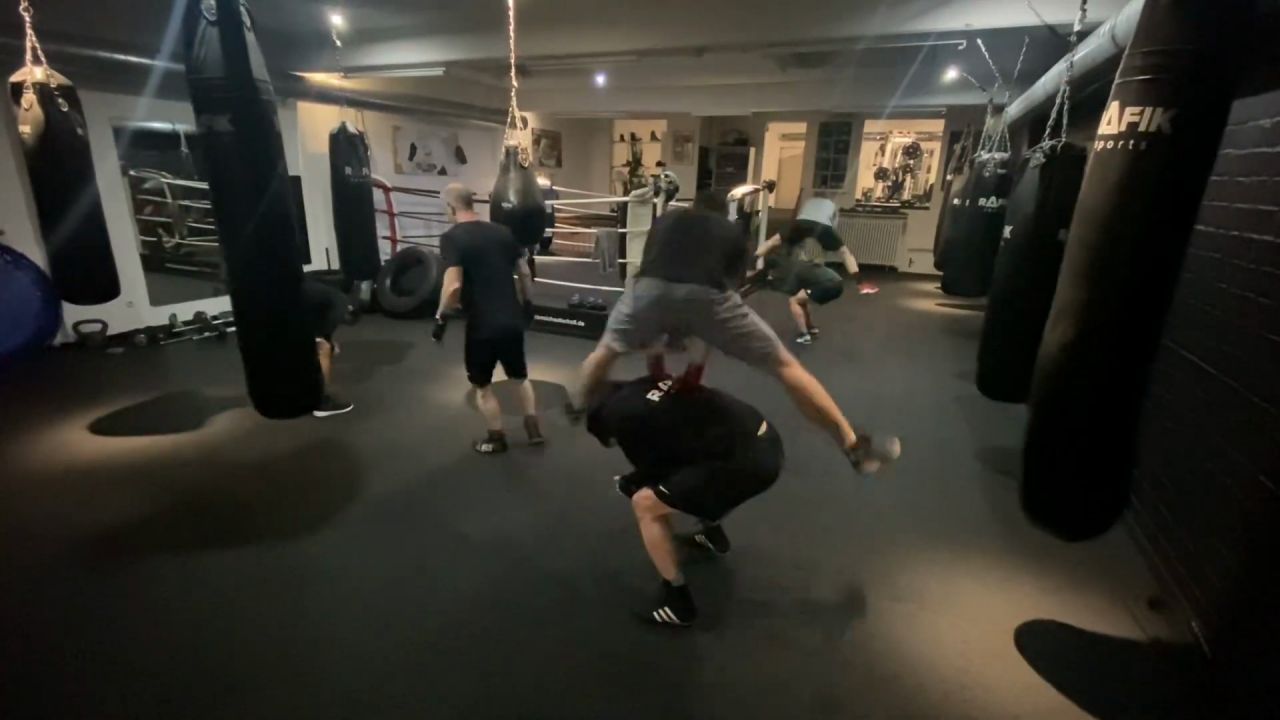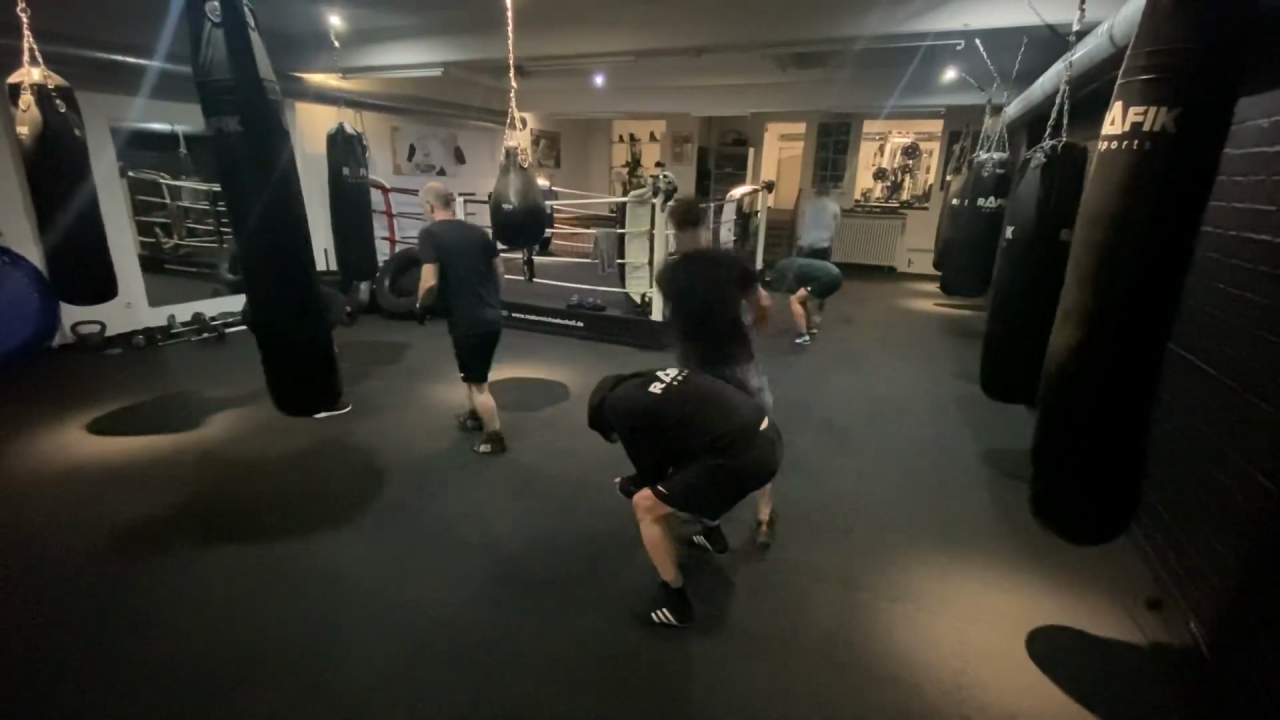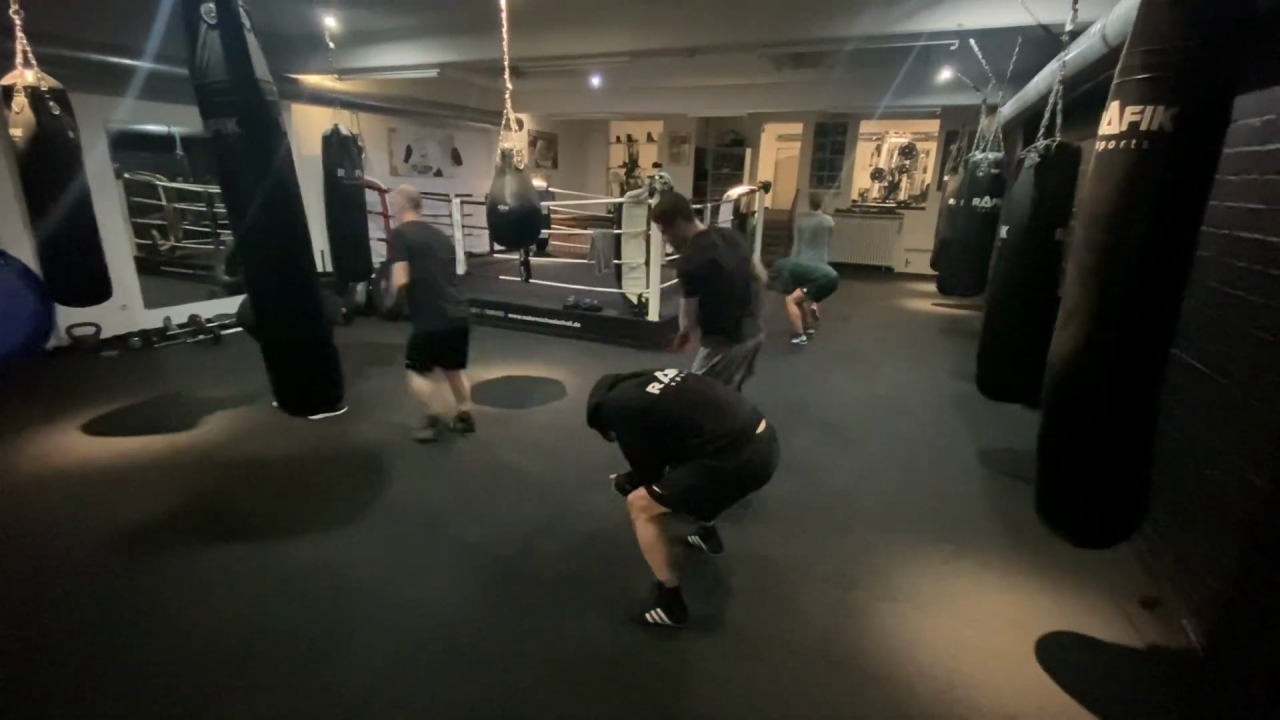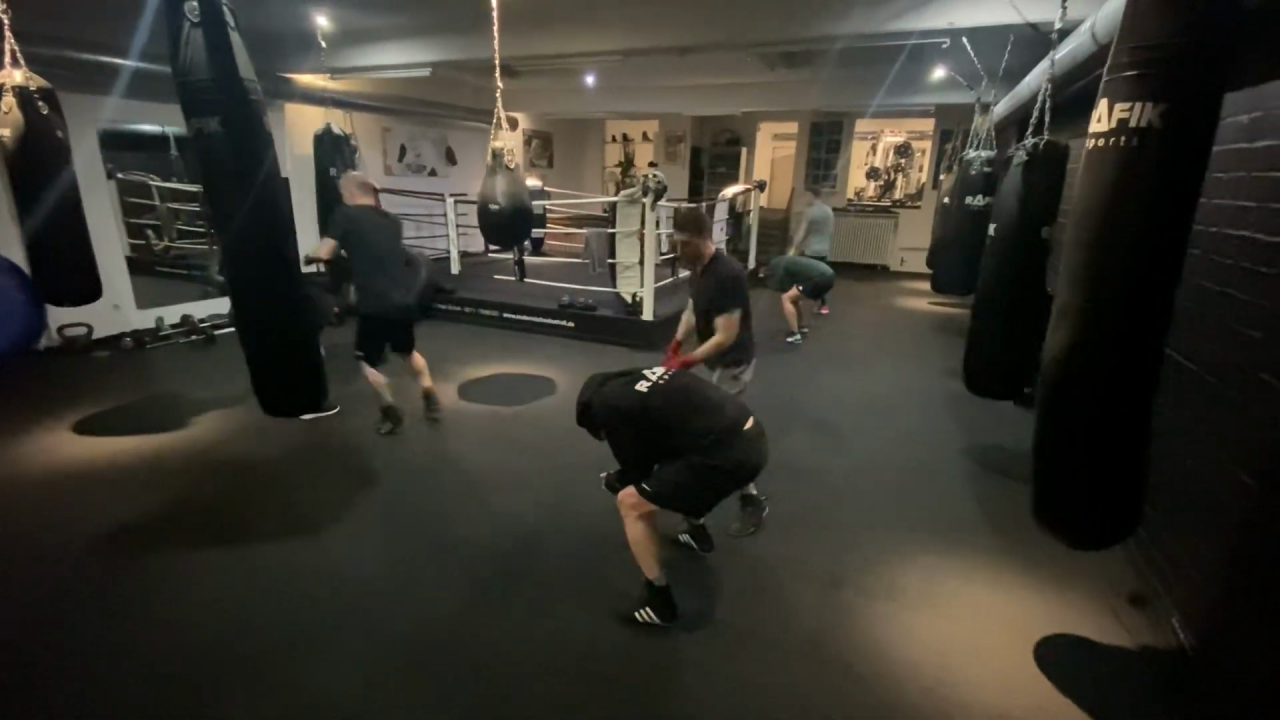
dt=0.3s
person 1, frame 1
left shoulder: (664, 221)
right shoulder: (733, 235)
right elbow: (728, 286)
right wrist: (696, 365)
left hip: (651, 290)
right hip: (707, 298)
left knee: (609, 348)
right knee: (785, 365)
left ankle: (578, 407)
right ankle: (853, 445)
person 1, frame 2
left shoulder: (667, 275)
right shoulder: (733, 262)
right elbow: (762, 305)
right wrist: (755, 321)
left hip: (696, 369)
right hip: (738, 363)
right ankle: (765, 524)
person 1, frame 3
left shoulder: (691, 262)
right shoulder: (732, 236)
left elbow: (690, 314)
right elbow: (760, 276)
left wrist: (685, 335)
left hip: (725, 345)
right hip: (752, 336)
person 1, frame 4
left shoulder: (725, 275)
right shoulder: (698, 268)
left elbow: (725, 337)
right elbow: (692, 311)
left wrist: (685, 361)
right wrist: (675, 345)
left hip: (733, 362)
right hip: (718, 360)
left ankle: (753, 502)
person 2, frame 1
left shoulder: (623, 415)
left elbow: (655, 474)
left wrist: (629, 484)
left hip: (745, 460)
right hip: (766, 442)
left knee: (645, 504)
left ankle: (677, 600)
right ankle: (712, 532)
person 2, frame 2
left shoulder: (620, 408)
right shoulder: (654, 378)
left elbow: (653, 474)
left wrist: (628, 486)
left hip: (745, 457)
right hip: (767, 437)
left knee: (646, 505)
left ankle: (676, 600)
person 2, frame 3
left shoulder: (618, 407)
right shoulder: (653, 378)
left elbow: (648, 472)
left wrist: (624, 483)
left hip: (740, 458)
right hip: (764, 439)
left knee: (640, 505)
left ankle: (669, 602)
right ankle: (706, 533)
person 2, frame 4
left shoulder: (607, 405)
right shoulder: (643, 377)
left elbow: (637, 471)
left wrist: (614, 481)
left hip: (727, 454)
right hip: (752, 436)
left knee: (630, 503)
left ankle: (659, 600)
right ankle: (697, 534)
person 3, frame 1
left shoulder: (452, 237)
right shoulder: (503, 232)
left elbow: (453, 285)
right elbow: (524, 272)
left wrist: (441, 318)
right wrist: (526, 302)
left hip: (481, 325)
right hip: (512, 320)
left knee: (481, 385)
right knee: (519, 377)
left ankle: (495, 439)
right ankle: (533, 428)
person 3, frame 2
left shoulder: (430, 234)
right shoulder: (478, 232)
left elbow: (430, 282)
right elbow: (498, 271)
left wrist: (422, 306)
left hip: (466, 321)
right hip: (491, 316)
left knee: (476, 382)
right knee: (479, 375)
left ankle: (494, 438)
right ankle: (476, 417)
person 3, frame 3
left shoulder: (399, 235)
right shoulder: (441, 236)
left elbow: (401, 280)
left hip: (430, 319)
right hip: (459, 314)
left knee: (416, 371)
right knee: (454, 369)
left ankle: (434, 420)
right ankle: (465, 417)
person 3, frame 4
left shoulder: (345, 216)
right shoulder: (392, 220)
left elbow: (325, 254)
left wrist: (311, 256)
left hip: (374, 304)
right hip: (404, 300)
left knee: (370, 362)
right knee: (409, 351)
left ankle: (391, 412)
right ankle: (430, 396)
